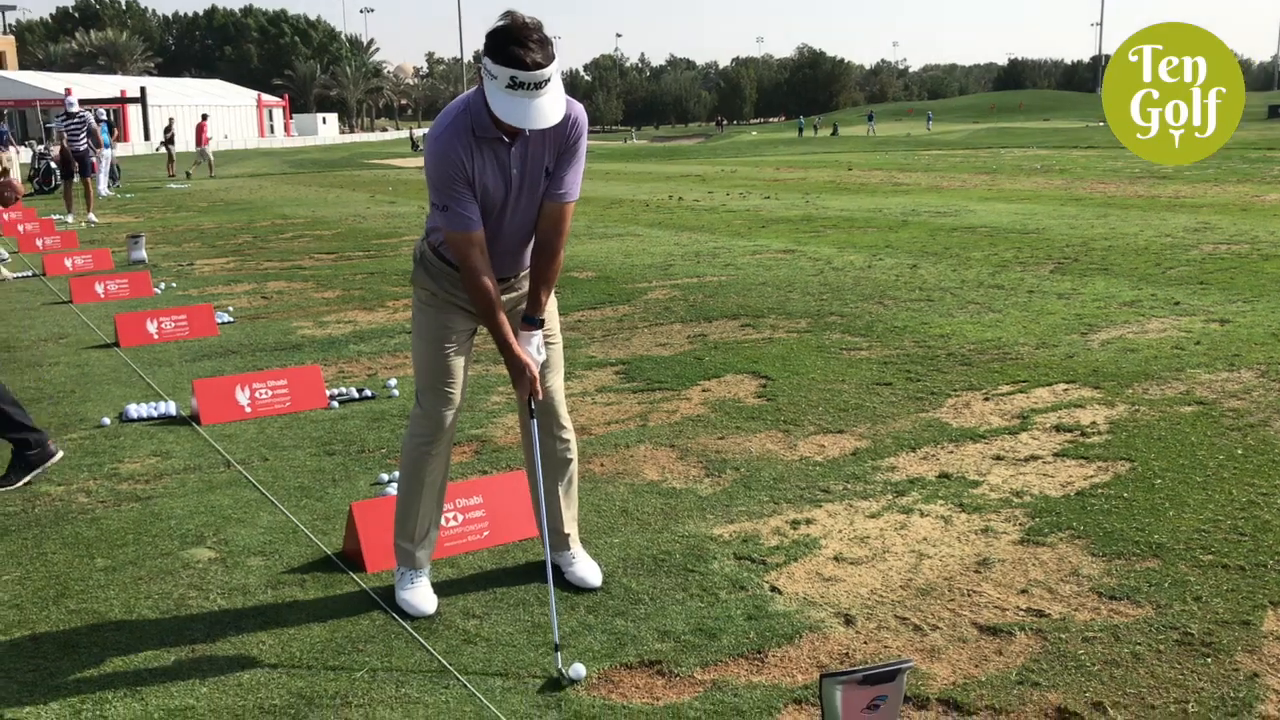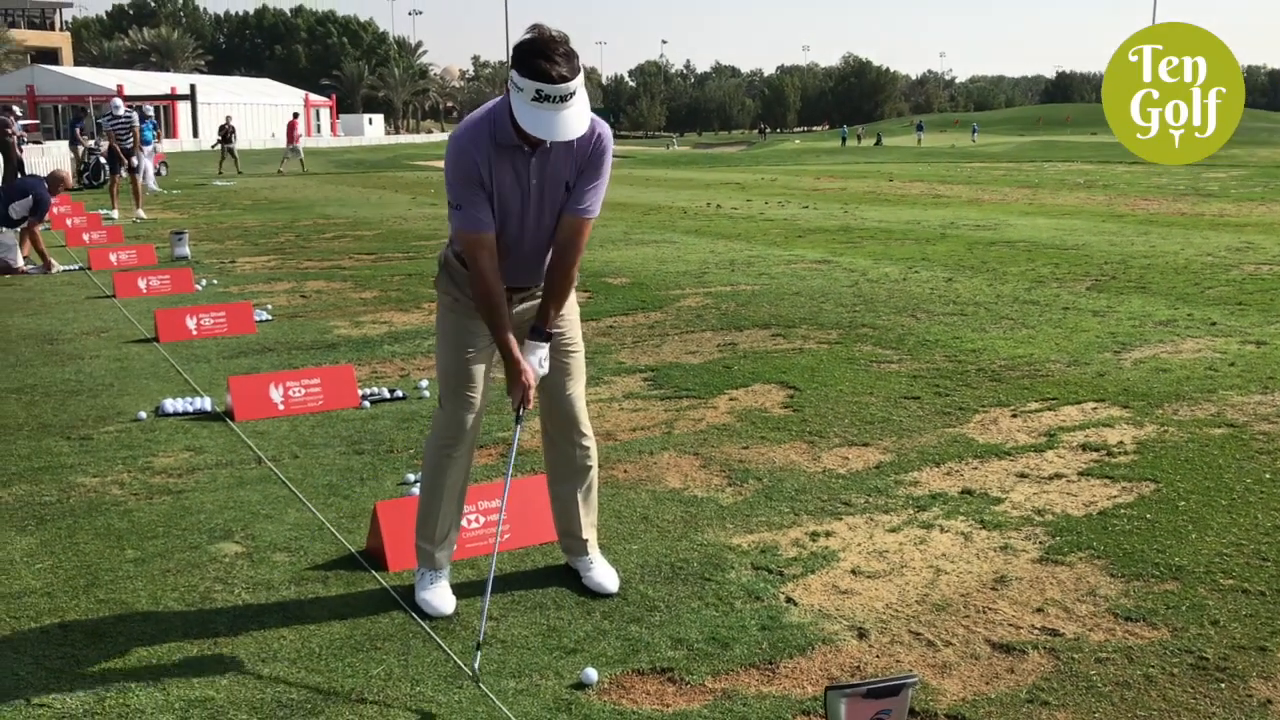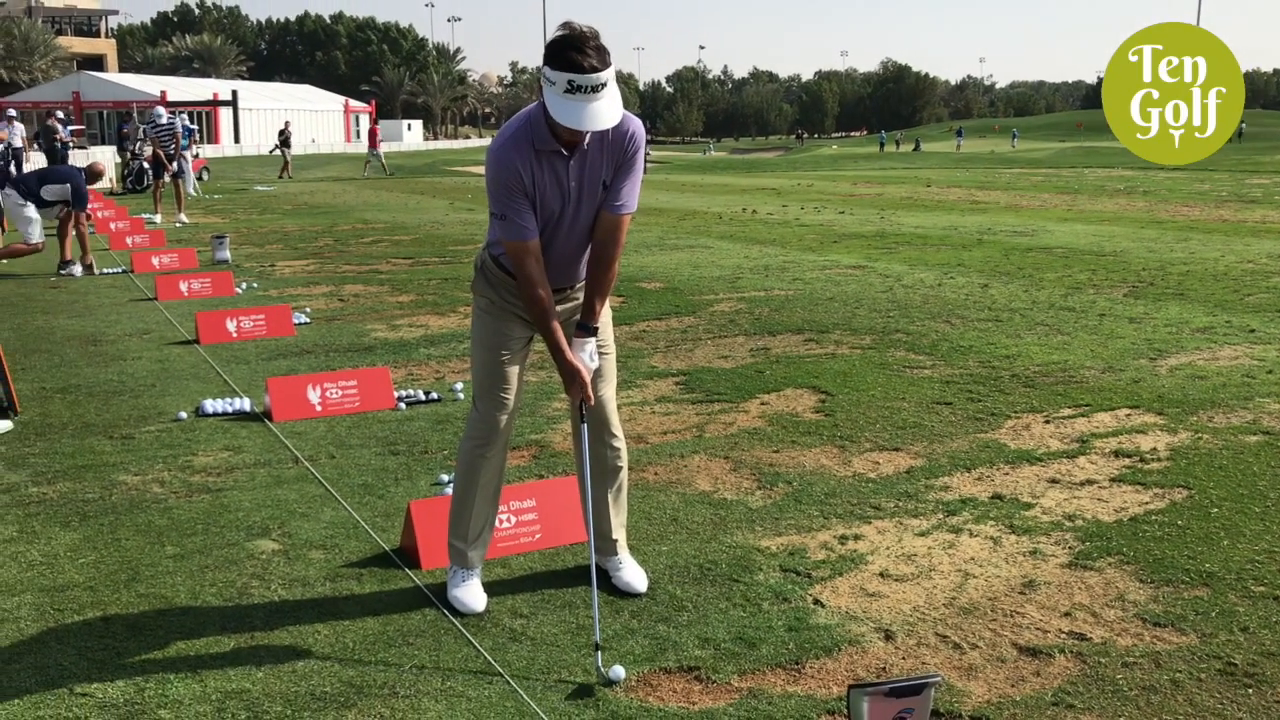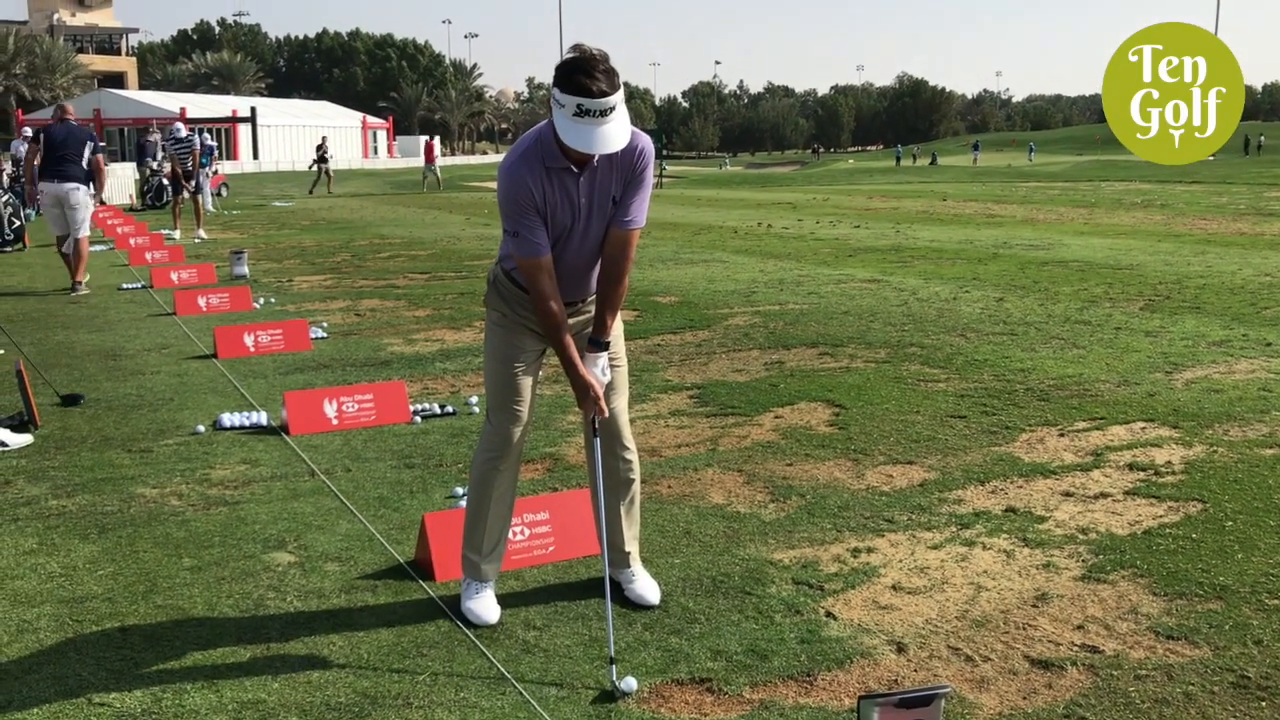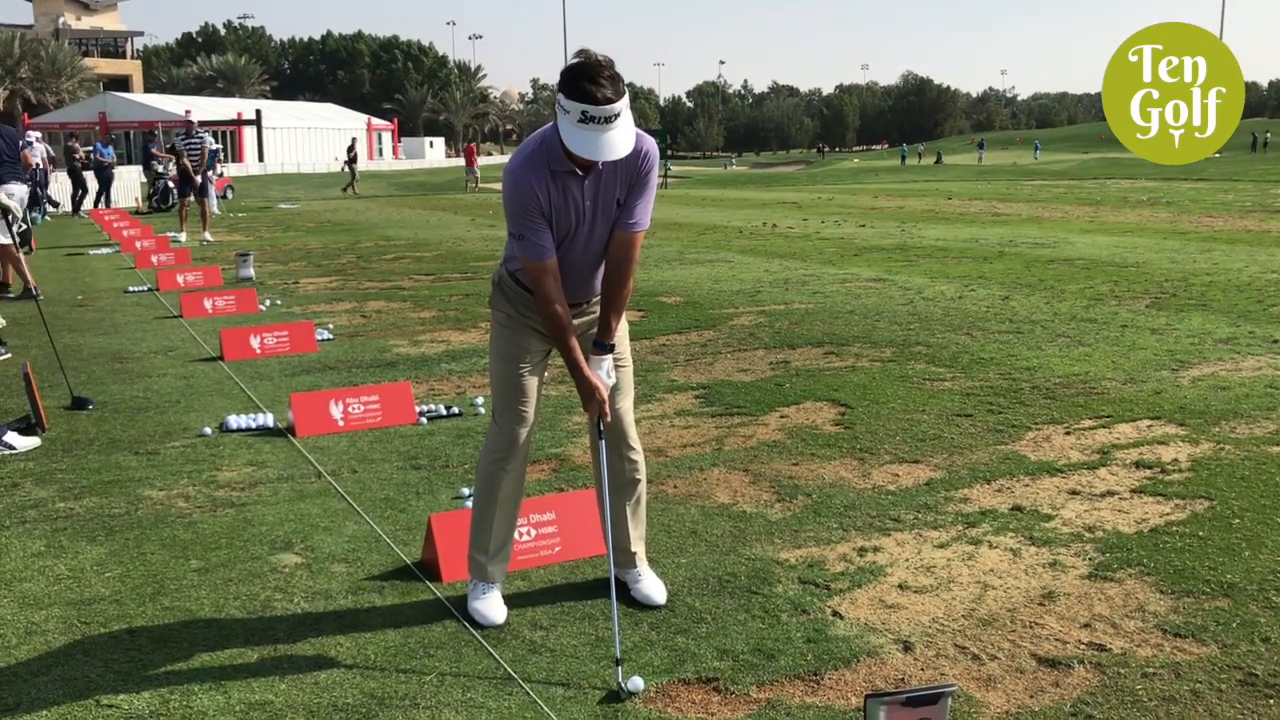
dt=1s
person 1, frame 1
left shoulder: (569, 122)
right shoulder: (449, 140)
left elbow: (552, 230)
right elbow: (472, 259)
left wrist: (534, 323)
right wrist: (510, 349)
left hip: (527, 279)
right hip: (450, 282)
left knee: (552, 414)
right knee: (435, 420)
left ankle: (564, 542)
right ankle: (412, 564)
person 1, frame 2
left shoulder: (593, 138)
right shoulder: (470, 144)
left elbow: (569, 245)
right elbow: (482, 261)
left wrist: (542, 339)
right wrist: (510, 356)
left hip: (547, 289)
right hip: (472, 289)
left knee: (570, 420)
right knee: (456, 423)
left ankle: (581, 547)
right ankle: (433, 565)
person 1, frame 3
left shoulder: (626, 134)
right shoulder: (510, 152)
left elbow: (609, 240)
right elbow: (528, 267)
left wrist: (588, 330)
right wrist: (563, 356)
left hip: (583, 289)
right hip: (509, 290)
left knee: (604, 422)
right knee: (490, 423)
left ankle: (612, 548)
right ankle: (465, 564)
person 1, frame 4
left shoulder: (636, 151)
right shoulder: (520, 170)
left elbow: (618, 256)
right elbow: (541, 284)
left wrist: (600, 345)
right wrist: (575, 370)
left hip: (594, 302)
right hip: (521, 305)
left knee: (617, 434)
right knee: (504, 435)
left ankle: (625, 561)
right ankle: (479, 575)
person 1, frame 5
left shoulder: (640, 154)
right shoulder: (525, 172)
left elbow: (622, 259)
right elbow: (546, 286)
left wrist: (605, 346)
right wrist: (581, 372)
left hip: (599, 303)
right hip: (526, 305)
left knee: (621, 433)
right knee: (509, 435)
left ankle: (632, 560)
right ankle: (486, 576)
